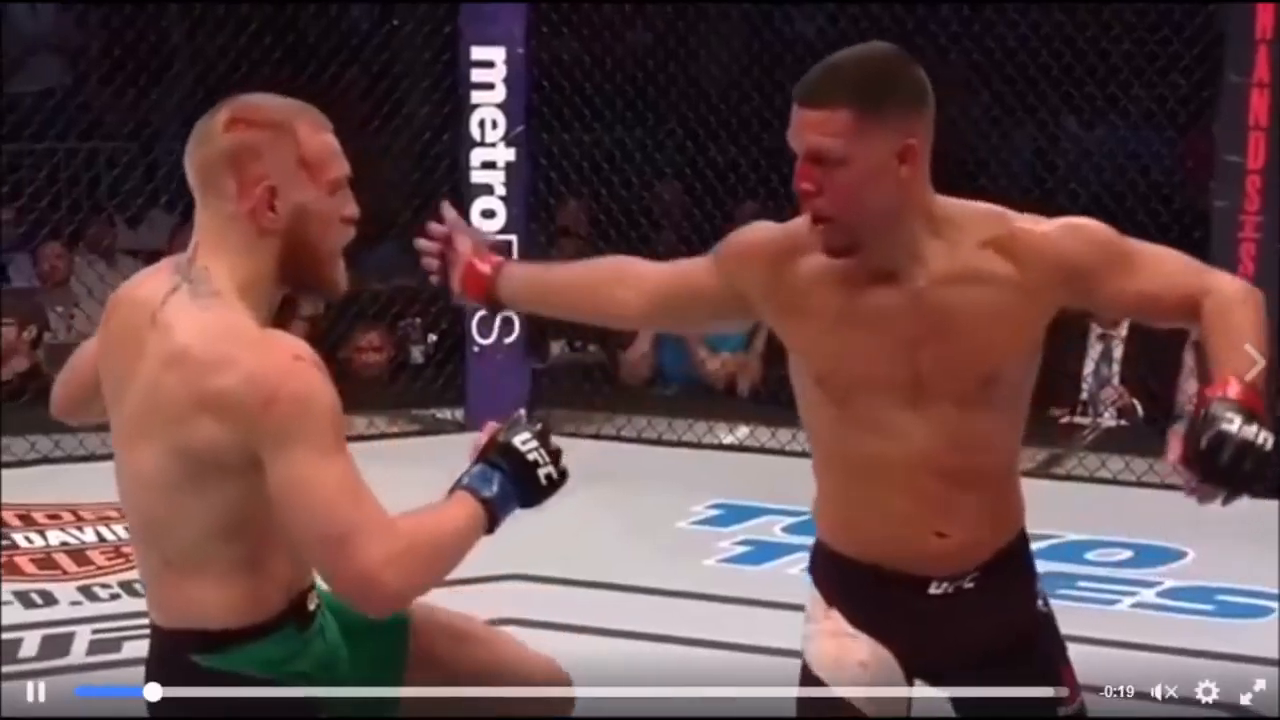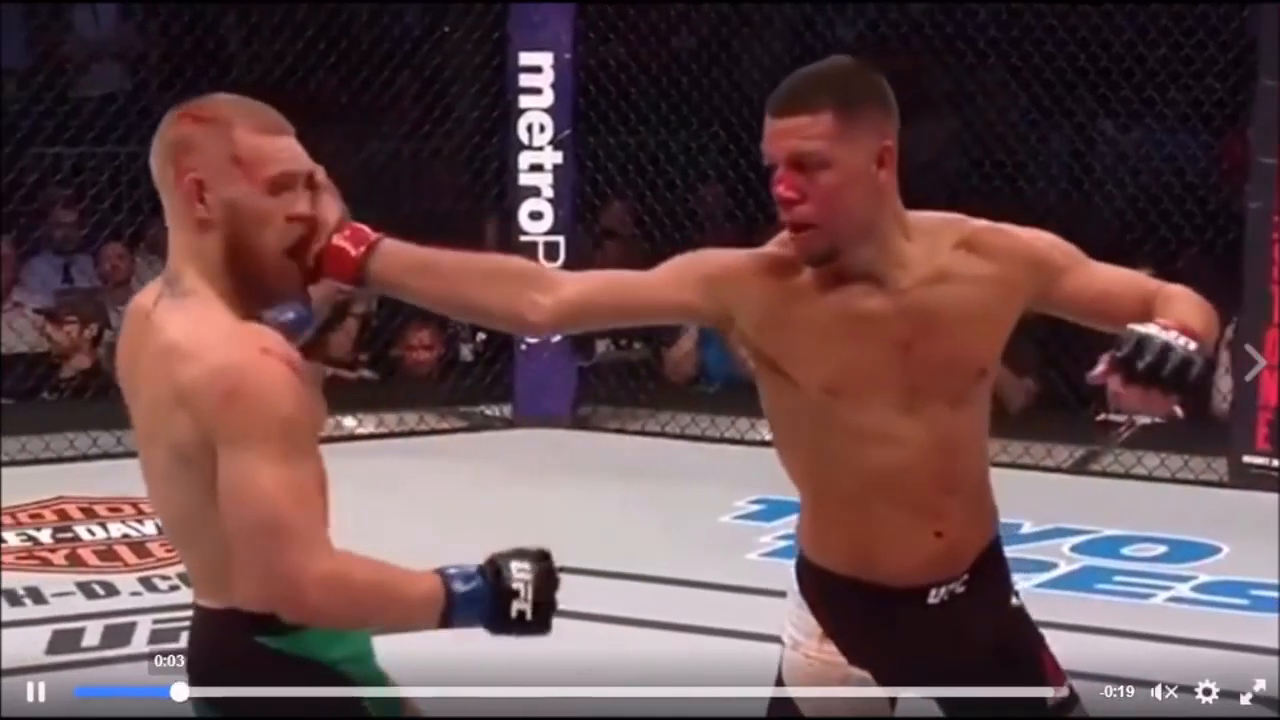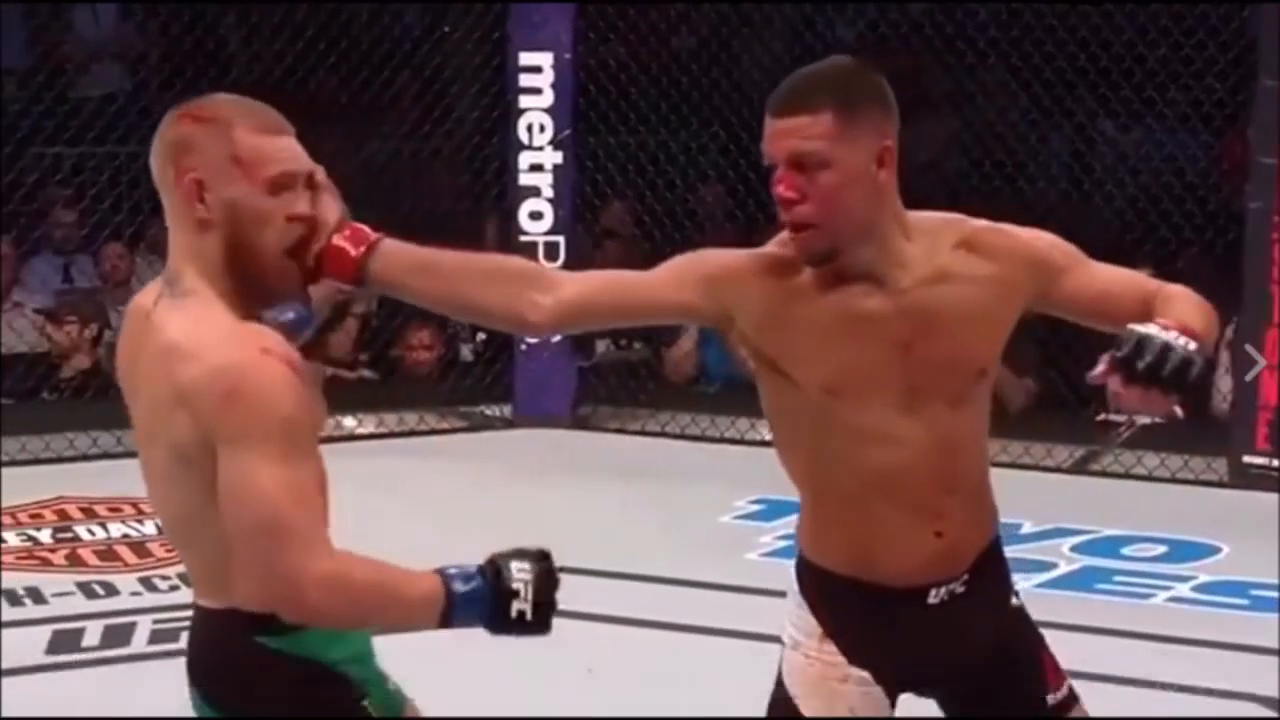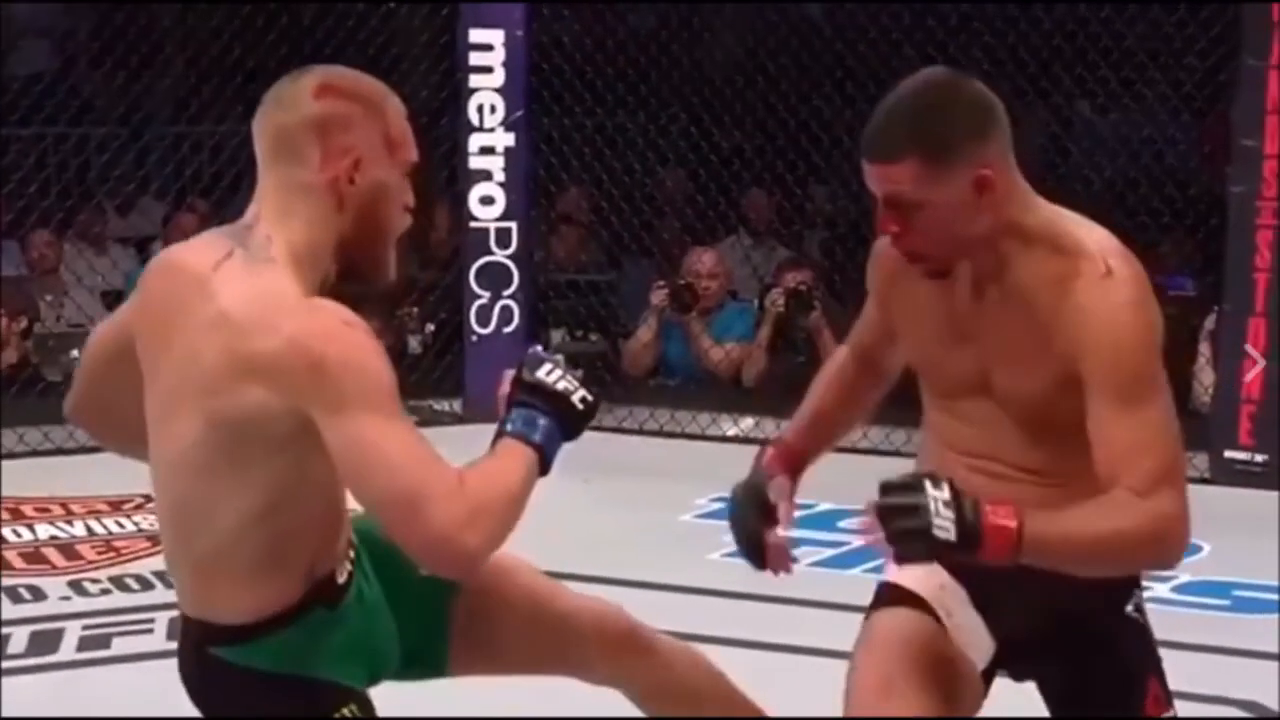
dt=0.7s
person 1, frame 1
left shoulder: (1033, 256)
right shoulder: (773, 264)
right elbow: (641, 292)
right wrist: (489, 276)
left hip: (996, 591)
right hip: (856, 599)
person 1, frame 2
left shoulder: (997, 261)
right shoulder: (747, 285)
left elbow: (1174, 301)
right elbow: (543, 300)
left wrist: (1172, 342)
right wrist: (354, 254)
left hip: (976, 597)
right hip: (843, 611)
person 1, frame 3
left shoulder: (996, 262)
right shoulder: (748, 285)
left elbow: (1174, 304)
right elbow: (547, 300)
left wrist: (1171, 341)
right wrist: (365, 254)
left hip: (975, 596)
right hip: (845, 611)
person 1, frame 4
left shoulder: (1097, 291)
right shoulder: (900, 260)
left elbow: (1159, 523)
left wrist: (990, 530)
right wrist: (784, 459)
left hip: (1079, 575)
right hip: (943, 564)
person 2, frame 1
left shoulder: (144, 296)
right shoulder: (265, 368)
left elbow: (70, 402)
right elbow: (379, 576)
right wrist: (491, 485)
left hip: (299, 628)
person 2, frame 2
left shoulder: (153, 312)
right shoulder: (244, 363)
right elbow: (303, 585)
right wrist: (473, 593)
left hip: (244, 643)
right hip: (280, 663)
person 2, frame 3
left shoulder: (154, 313)
right shoulder: (242, 362)
right elbow: (301, 583)
right wrist: (473, 593)
left hip: (238, 638)
right hip: (284, 660)
person 2, frame 4
left shoulder: (182, 269)
right shoulder: (310, 337)
left elbow: (91, 406)
right elbow: (454, 538)
right wrist: (532, 431)
right hip: (276, 660)
left knee: (607, 637)
